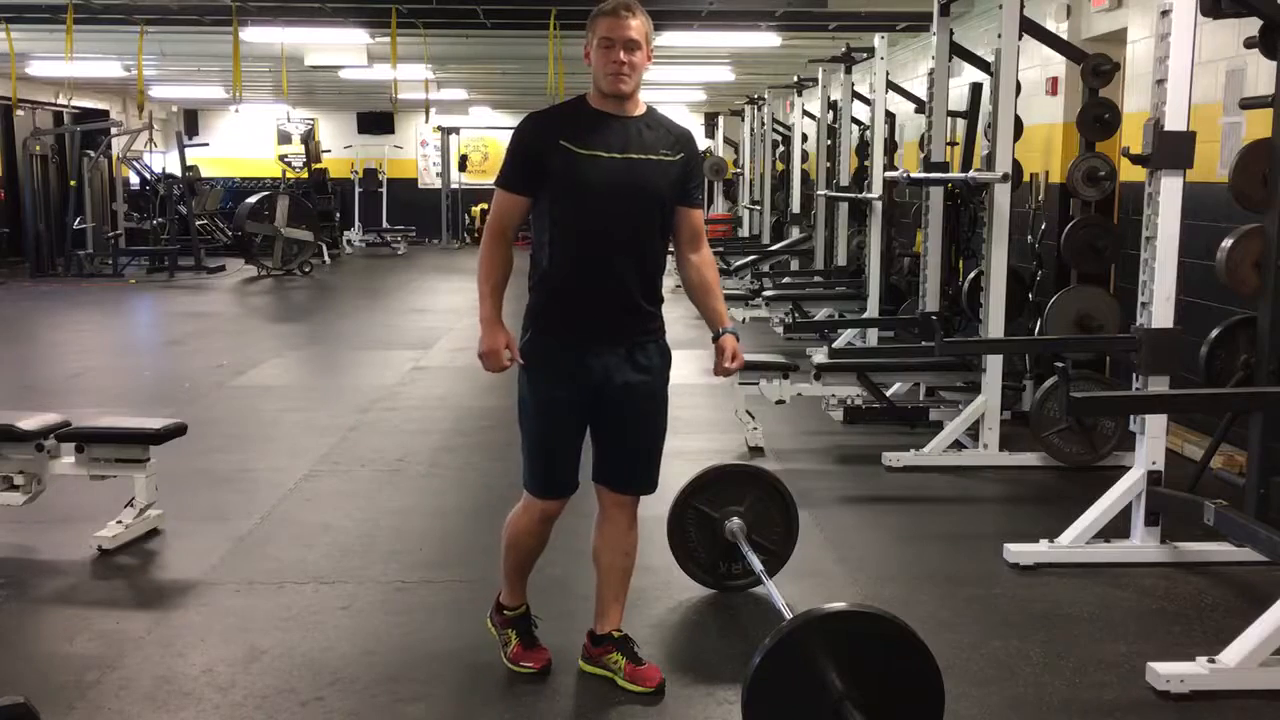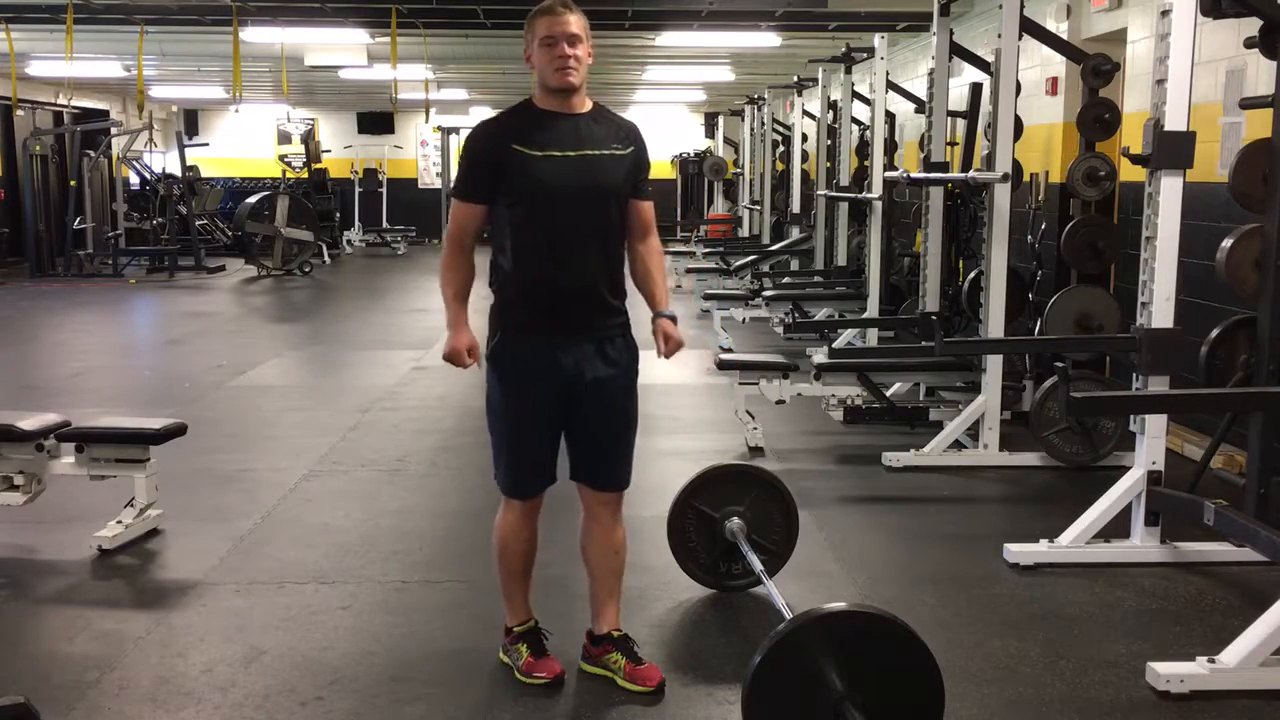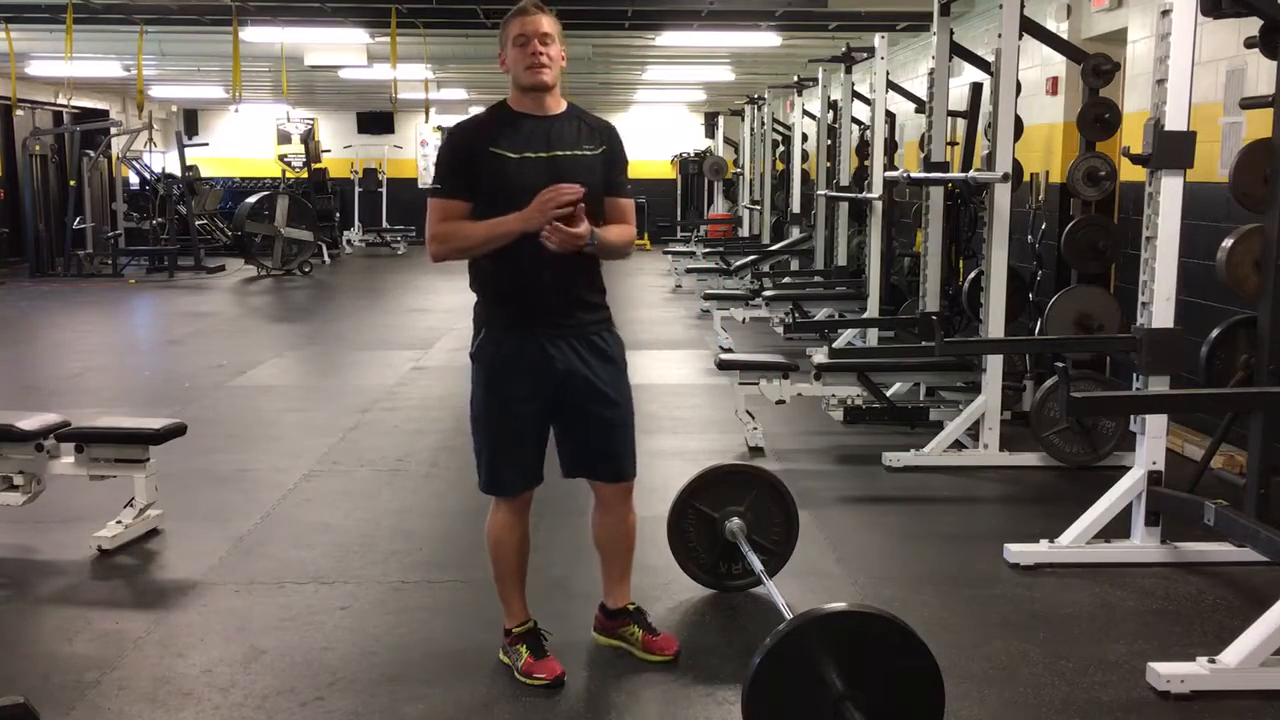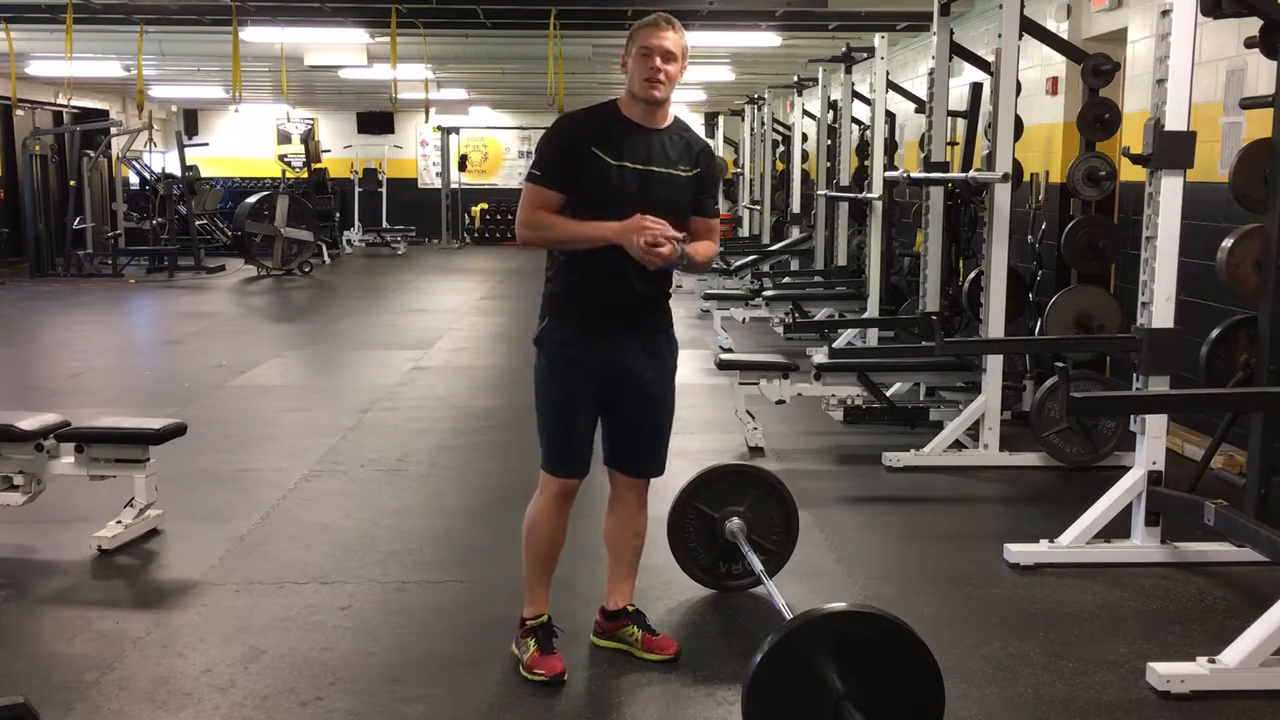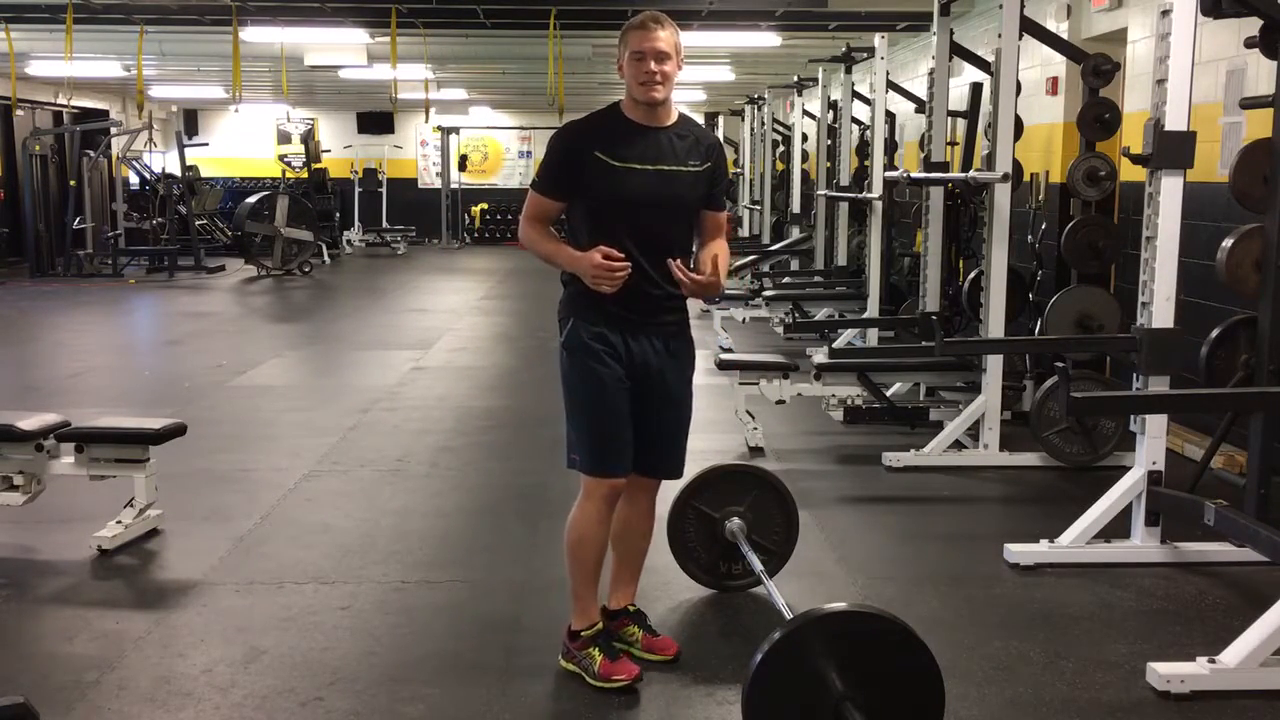
dt=1s
person 1, frame 1
left shoulder: (675, 144)
right shoulder: (545, 131)
left elbow: (692, 248)
right elbow: (499, 230)
left wrist: (722, 328)
right wrist: (490, 321)
left hip: (638, 352)
right hip: (555, 349)
left knee: (621, 498)
right knee: (545, 498)
left ankle: (605, 639)
right ankle: (510, 608)
person 1, frame 2
left shoulder: (623, 137)
right shoulder: (496, 138)
left elbow: (642, 235)
right elbow: (459, 240)
left wrist: (662, 310)
right wrist: (458, 321)
left hip: (606, 345)
right hip: (524, 346)
left knee: (605, 496)
right knee: (523, 497)
left ankle: (605, 638)
right ankle: (519, 632)
person 1, frame 3
left shoulder: (599, 136)
right shoulder: (472, 139)
left elbow: (626, 233)
right elbow: (440, 240)
left wrist: (587, 237)
right wrist: (525, 217)
left hip: (590, 335)
right hip: (510, 341)
left knee: (615, 484)
right knee: (512, 496)
left ankle: (617, 610)
right ankle: (518, 631)
person 1, frame 4
left shoulder: (695, 153)
right shoulder: (575, 132)
left elbow: (708, 243)
right elbow: (528, 225)
left wrist: (677, 254)
right wrist: (617, 231)
left hip: (648, 336)
right hip: (574, 330)
left knee: (633, 480)
right knee: (561, 481)
left ankle: (617, 613)
right ankle: (533, 624)
person 1, frame 5
left shoulder: (704, 148)
right shoulder: (581, 140)
left elbow: (713, 233)
right elbow: (531, 225)
left wrist: (714, 274)
right wrist: (577, 261)
left hip: (667, 333)
right hip: (595, 329)
left knee: (645, 481)
right knee: (603, 483)
left ankle: (621, 612)
right ankle: (582, 633)
